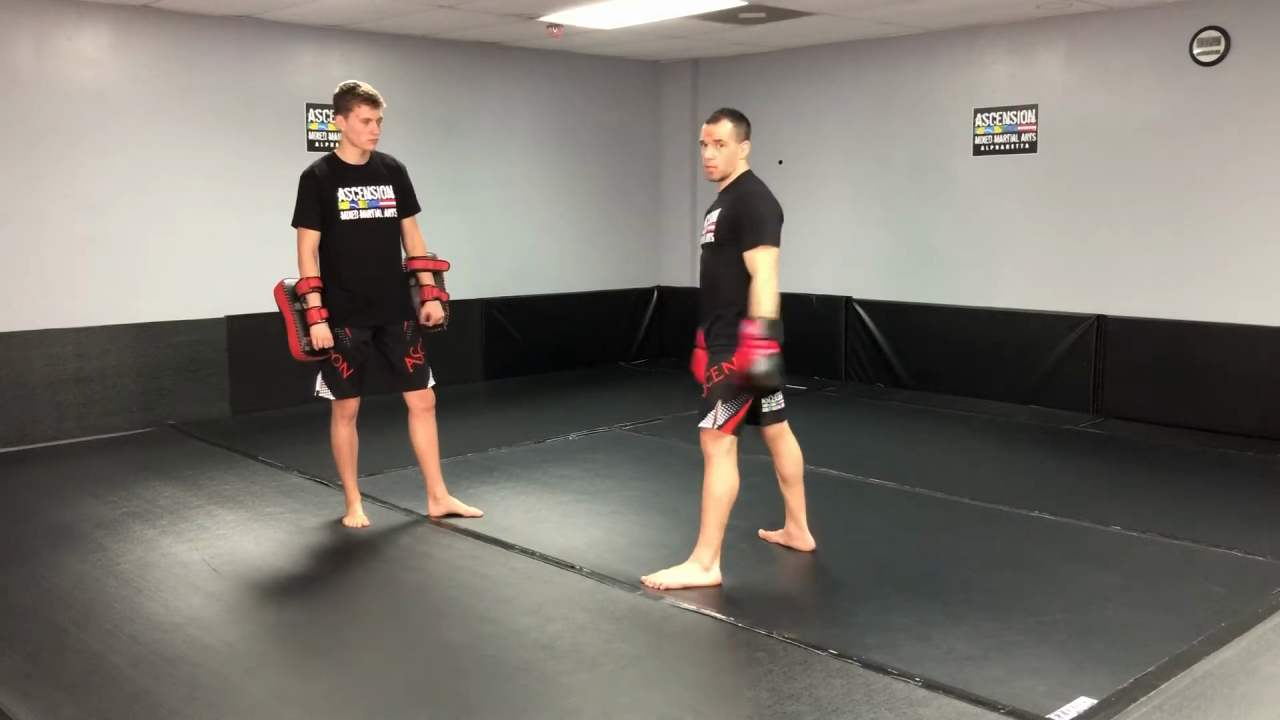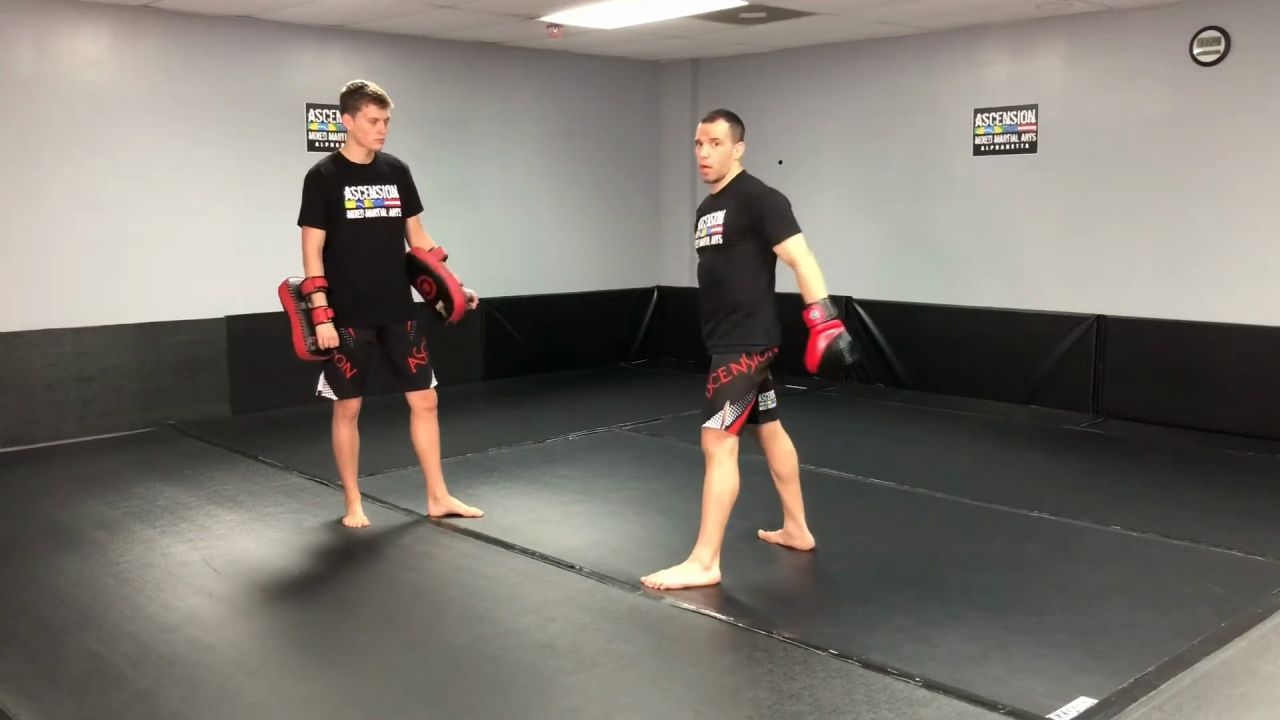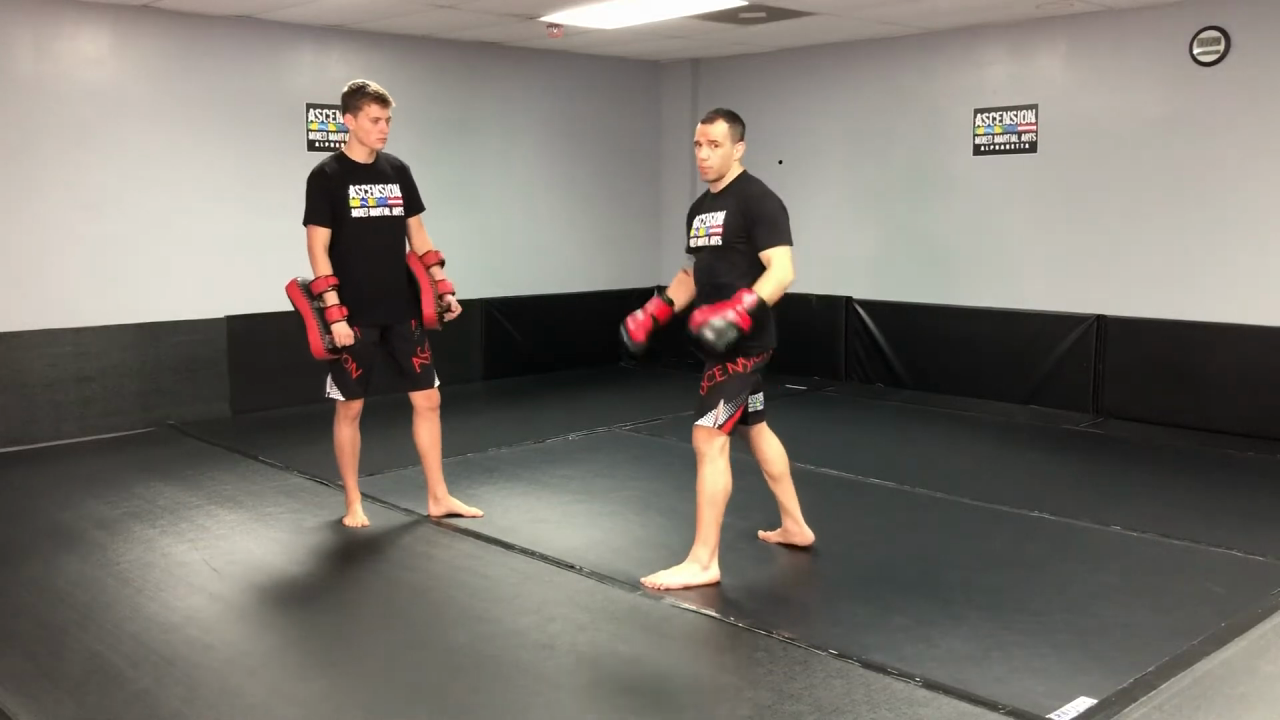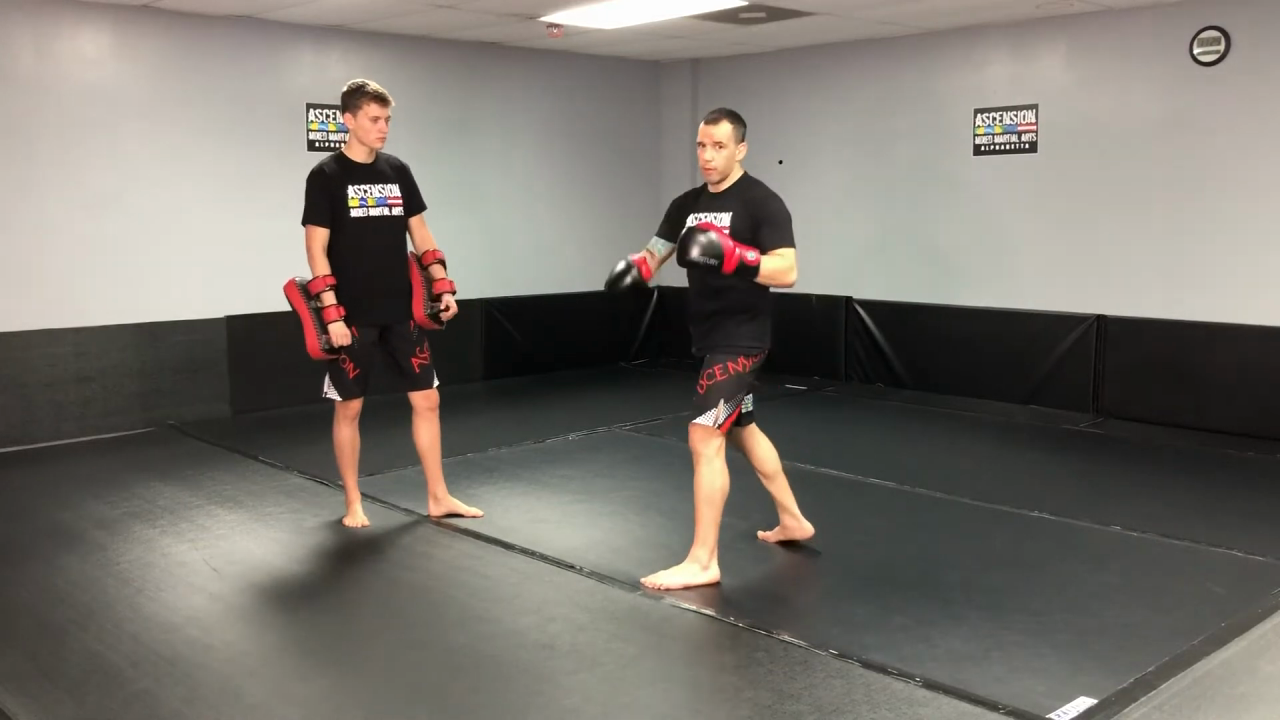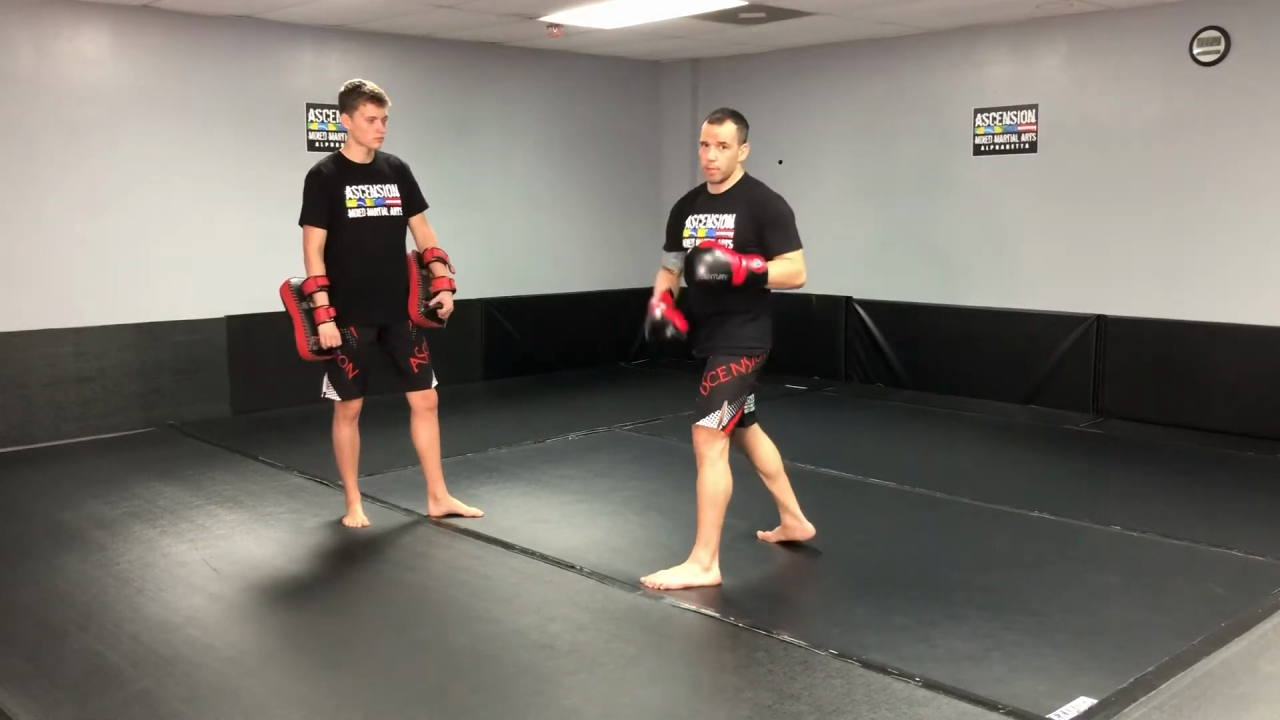
dt=0.3s
person 1, frame 1
left shoulder: (752, 199)
right shoulder: (725, 201)
left elbow: (766, 275)
left wrist: (756, 339)
right wrist: (708, 335)
left hip: (744, 341)
right hip: (732, 338)
left knee: (716, 442)
right knee: (775, 429)
left ankle: (704, 563)
right ankle: (797, 529)
person 1, frame 2
left shoulder: (757, 198)
right shoulder: (707, 207)
left elbow: (800, 259)
left wrist: (823, 319)
left hip: (744, 341)
right hip: (728, 339)
left knee: (718, 442)
right knee: (767, 428)
left ankle: (705, 561)
right ankle: (796, 528)
person 1, frame 3
left shoulder: (758, 200)
right shoulder: (700, 207)
left elbow: (781, 271)
right elbow: (692, 274)
left wrist: (738, 312)
right wrist: (655, 311)
left hip: (741, 341)
right hip: (719, 338)
left knee: (709, 439)
right knee: (755, 428)
left ankle: (703, 561)
right ankle: (794, 525)
person 1, frame 4
left shoulder: (762, 202)
right shoulder: (687, 204)
left elbow: (786, 270)
right elbow: (654, 255)
left wrist: (732, 255)
right wrist: (634, 268)
left hip: (739, 339)
right hip: (711, 338)
left knee: (705, 438)
right knee: (743, 429)
left ankle: (702, 561)
right ankle: (792, 520)
person 1, frame 5
left shoulder: (764, 204)
right shoulder: (686, 207)
left elbow: (796, 272)
right elbow: (670, 270)
left wrist: (739, 268)
right wrist: (662, 302)
left hip: (741, 340)
right hip: (707, 339)
left knee: (708, 439)
right knee: (745, 429)
left ankle: (704, 562)
right ankle: (794, 520)
person 2, frame 1
left shoulder: (393, 170)
right shoulder: (318, 178)
left elbow: (412, 235)
right elbow: (307, 251)
left wrist: (431, 293)
right wrist: (315, 315)
left hip: (396, 310)
right hip: (345, 316)
left knee: (422, 399)
right knee: (345, 408)
left ankle: (438, 497)
right ankle: (353, 503)
person 2, frame 2
left shoulder: (396, 170)
right shoulder: (324, 176)
left elbow: (417, 236)
right elbow: (312, 250)
right wrist: (321, 314)
left hip: (398, 311)
right hip: (348, 316)
left knee: (424, 399)
right knee: (347, 407)
left ankle: (437, 496)
right ankle: (353, 503)
person 2, frame 3
left shoulder: (397, 169)
right shoulder: (327, 176)
left elbow: (417, 235)
right elbow: (318, 248)
right wrist: (334, 312)
left hip: (403, 310)
right hip: (355, 315)
left knee: (427, 398)
right knee: (350, 408)
left ankle: (438, 497)
right ankle: (354, 503)
person 2, frame 4
left shoulder: (397, 169)
right shoulder: (326, 176)
left elbow: (420, 233)
right elbow: (317, 248)
left wrist: (443, 286)
right wrist: (332, 312)
left hip: (402, 310)
right hip: (353, 315)
left knee: (427, 399)
right knee: (349, 407)
left ankle: (438, 497)
right ankle: (353, 503)
person 2, frame 5
left shoulder: (397, 169)
right shoulder: (325, 176)
left elbow: (422, 232)
right elbow: (313, 249)
left wrist: (443, 284)
right wrist: (324, 313)
left hip: (400, 310)
right hip: (350, 315)
left knee: (425, 399)
right knee: (348, 407)
left ankle: (438, 497)
right ankle: (353, 503)
